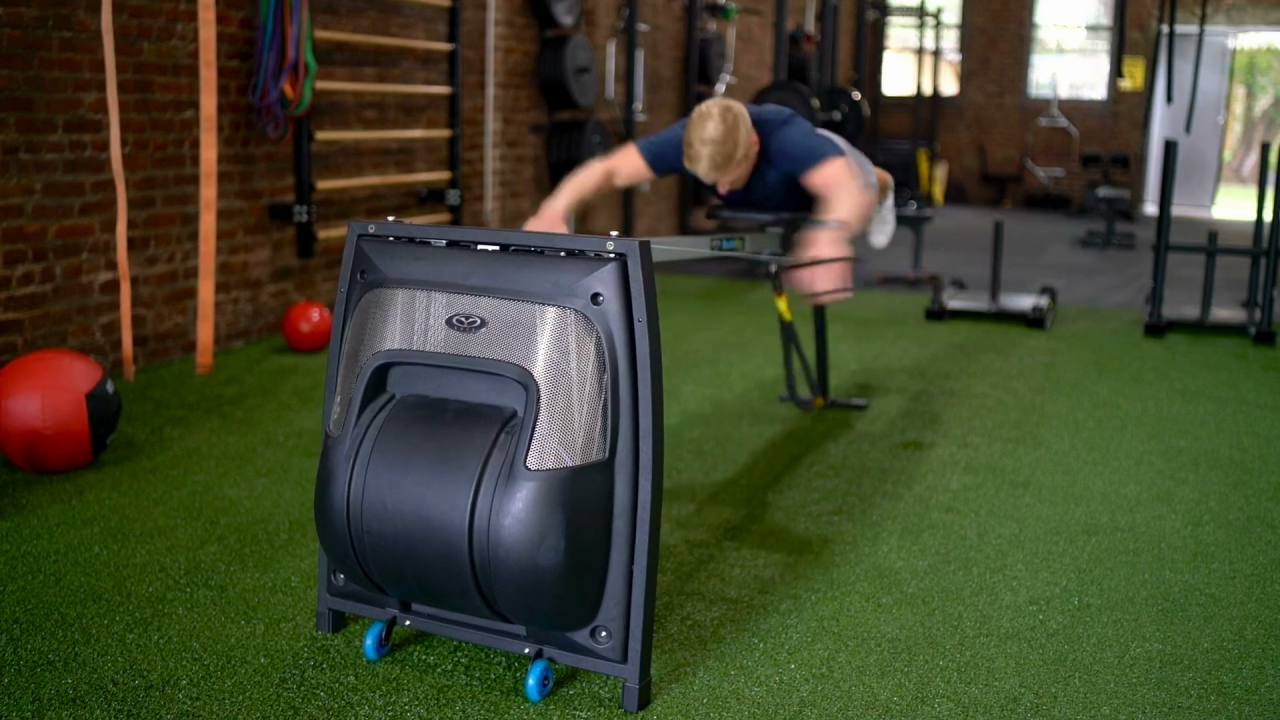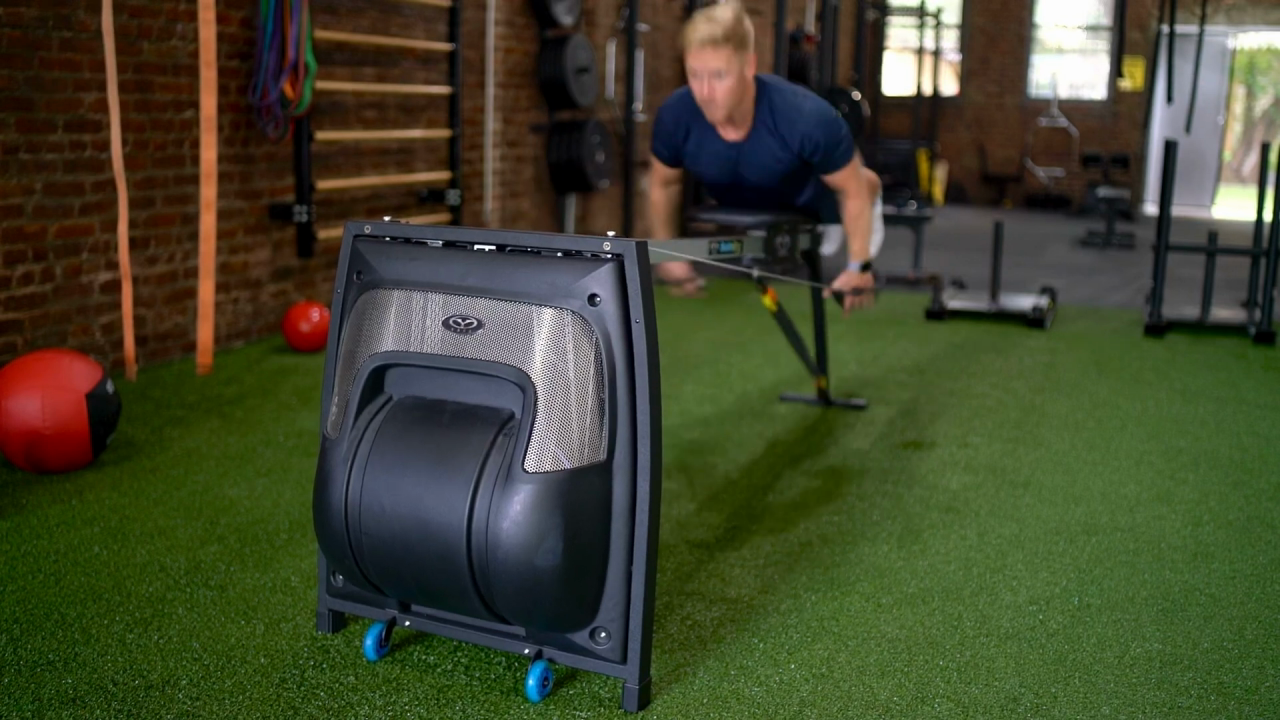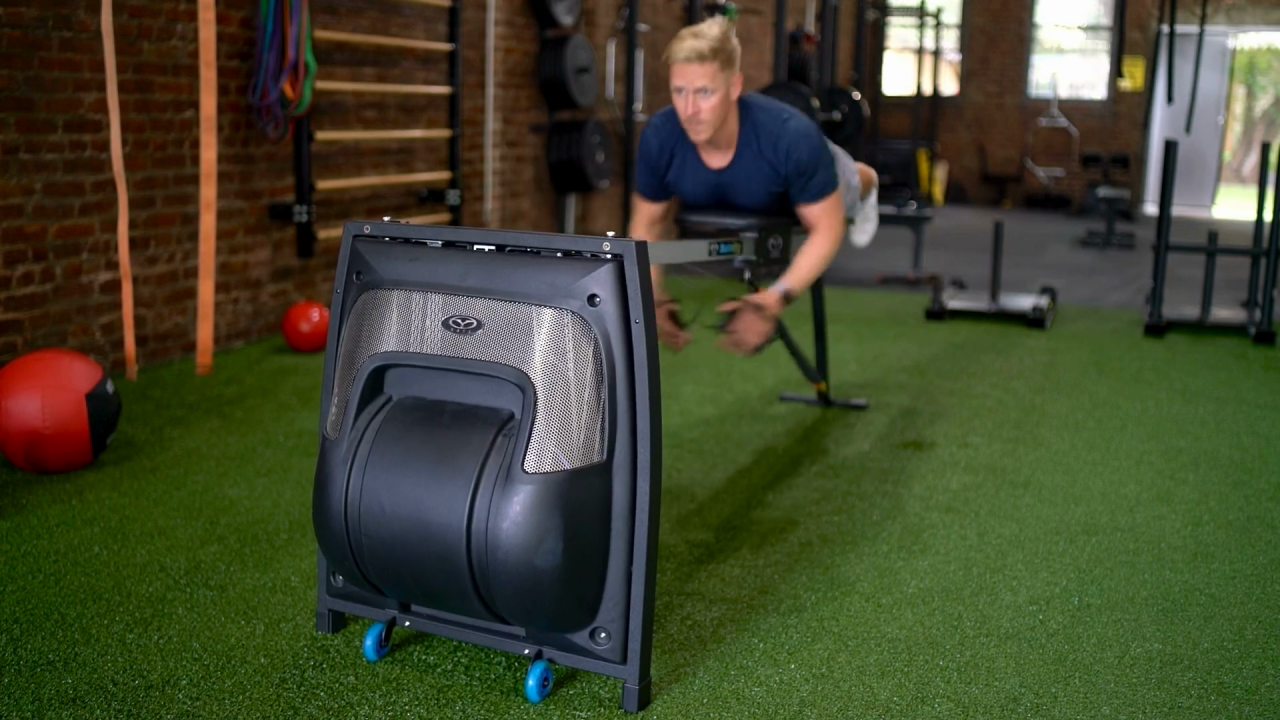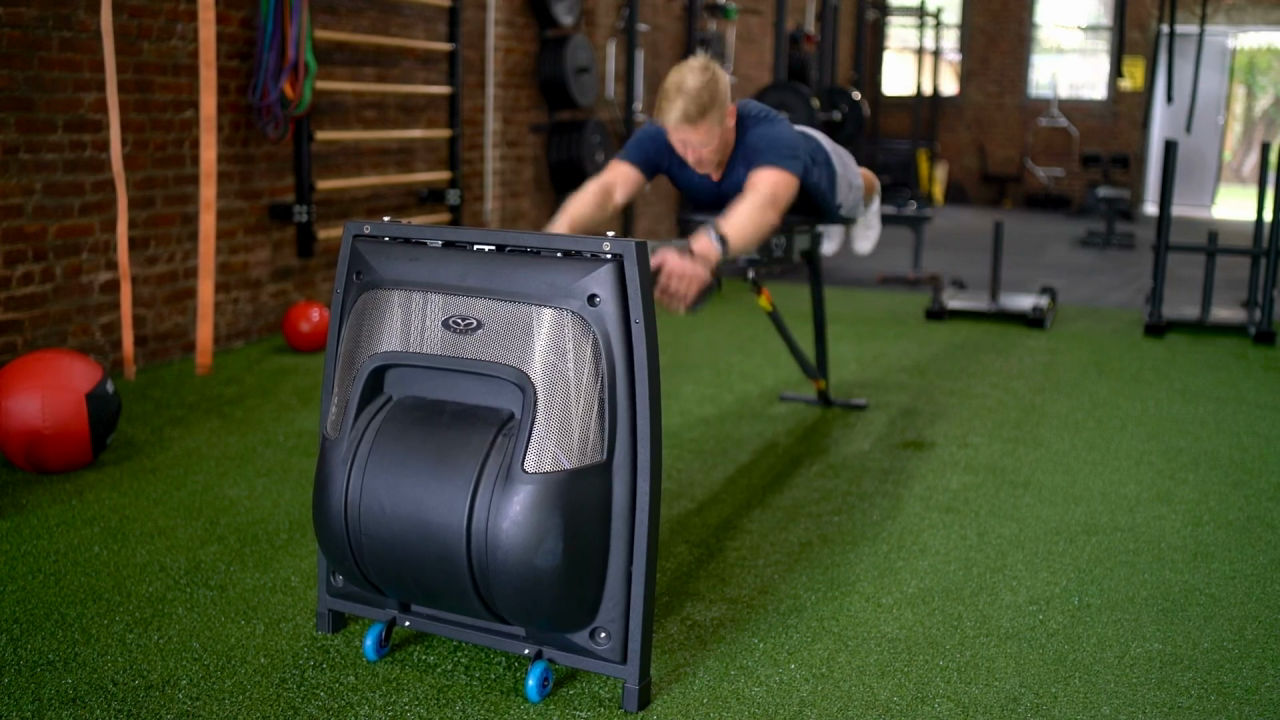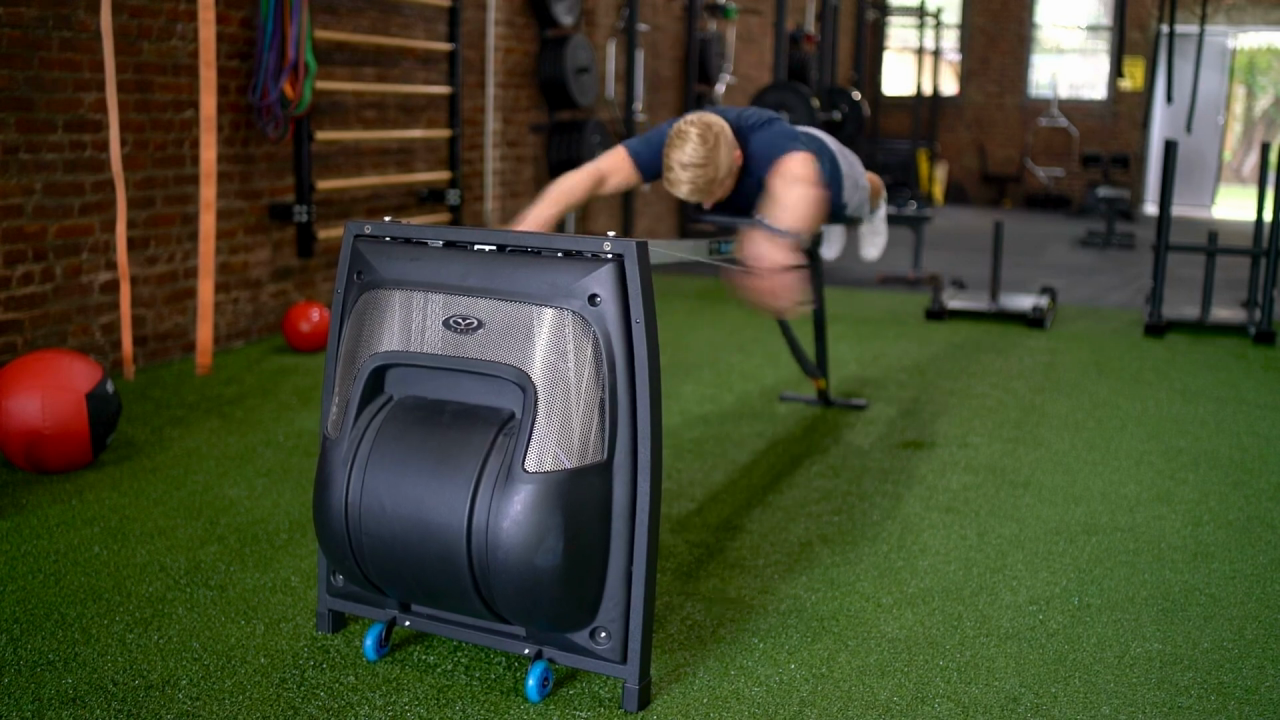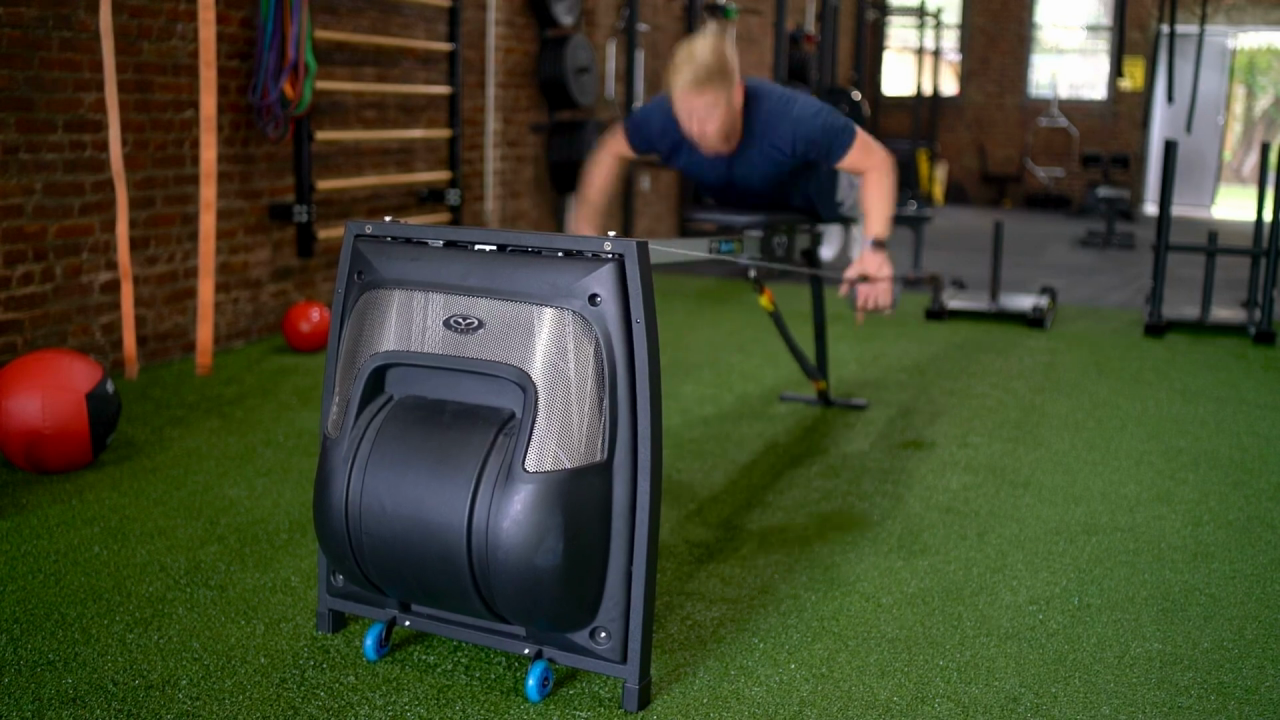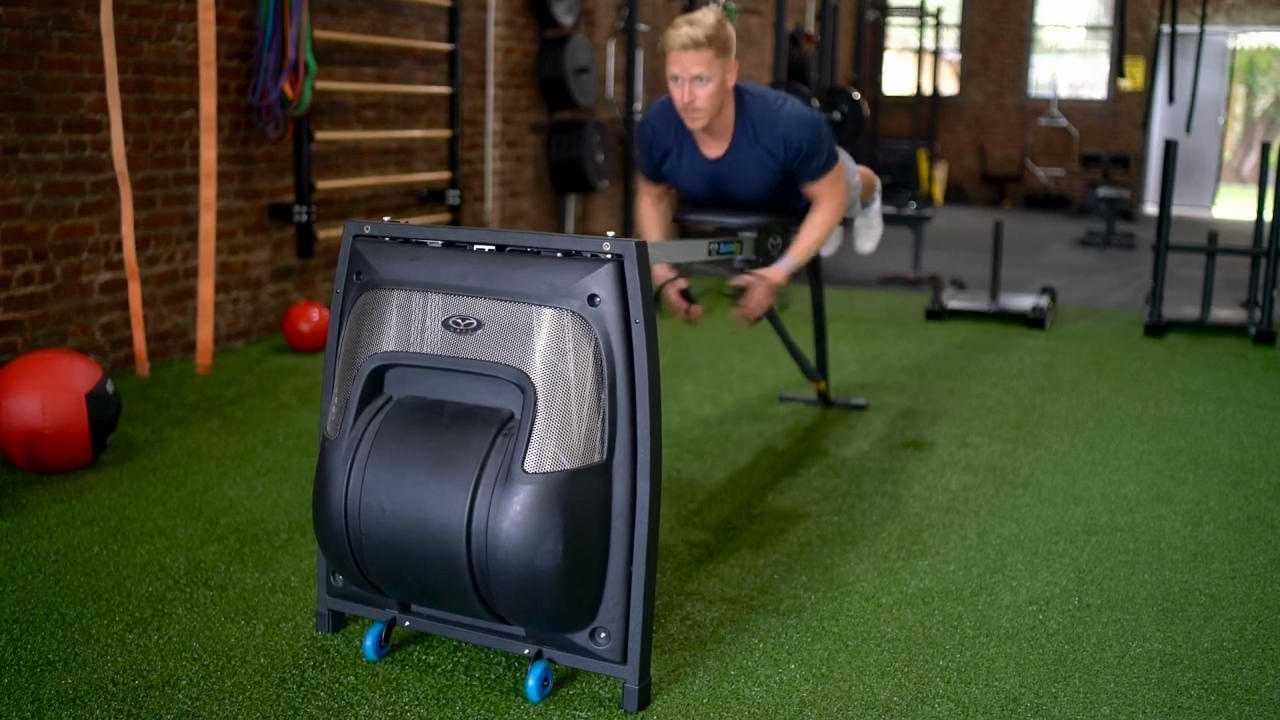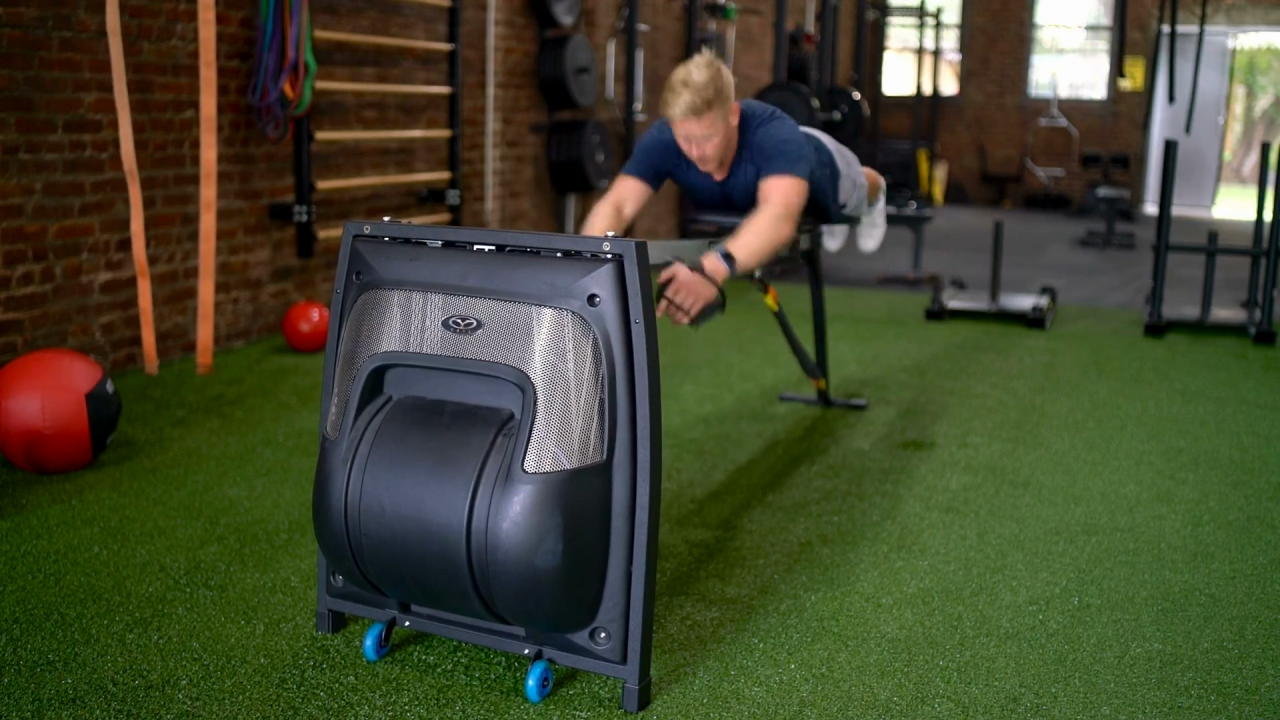
dt=0.3s
person 1, frame 1
left shoulder: (790, 138)
right shoulder: (686, 139)
left elbow: (850, 189)
right elbow: (610, 168)
left wrist: (831, 233)
right wrist: (553, 211)
left hip: (823, 165)
person 1, frame 2
left shoulder: (808, 117)
right shoulder: (675, 115)
left elbow: (848, 190)
right elbow: (662, 183)
left wrist: (859, 265)
left hip: (813, 194)
left ankle: (870, 187)
person 1, frame 3
left shoulder: (792, 136)
right shoulder: (659, 138)
left elbow: (827, 228)
right elbow: (648, 222)
left wrist: (775, 298)
right wrist: (656, 301)
left ankle: (865, 182)
person 1, frame 4
left shoulder: (772, 138)
right shoulder: (660, 137)
left elbow: (764, 203)
right elbow: (606, 189)
left wrist: (705, 250)
right wrist: (559, 236)
left hip: (808, 167)
person 1, frame 5
left shoulder: (770, 140)
right shoulder: (673, 143)
left elbow: (800, 183)
right elbow: (597, 173)
left wrist: (778, 239)
right wrist: (533, 222)
left hip: (806, 169)
left ankle: (872, 196)
person 1, frame 6
left shoulder: (795, 118)
right shoulder: (663, 120)
left elbow: (877, 164)
right elbow: (610, 152)
left wrist: (875, 248)
right wrist: (586, 225)
left hip: (808, 193)
right hip: (741, 209)
person 1, frame 7
left shoulder: (788, 122)
right shoulder: (657, 126)
left elbow: (830, 196)
right elbow: (652, 197)
left wrist: (782, 270)
right wrist: (661, 271)
left hip: (801, 203)
left ankle: (866, 190)
person 1, frame 8
left shoulder: (777, 137)
right shoulder: (662, 140)
left elbow: (780, 221)
right elbow: (614, 206)
left wrist: (714, 268)
left hip: (813, 171)
